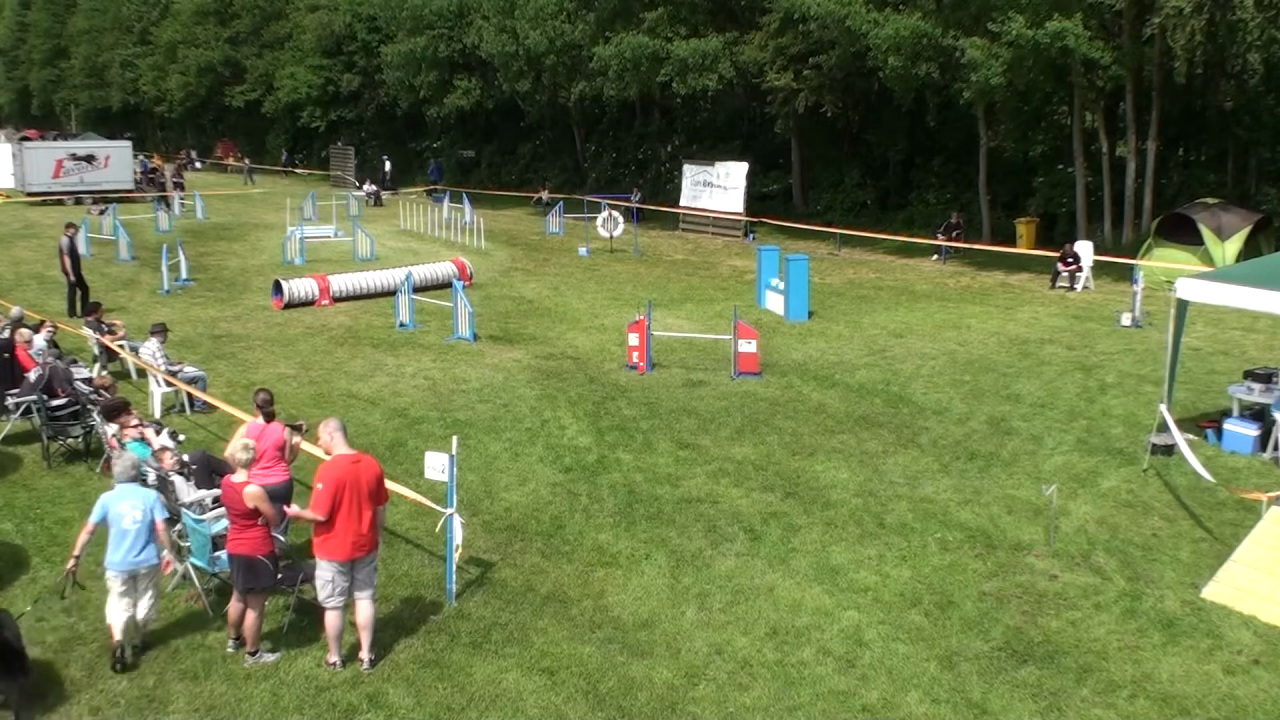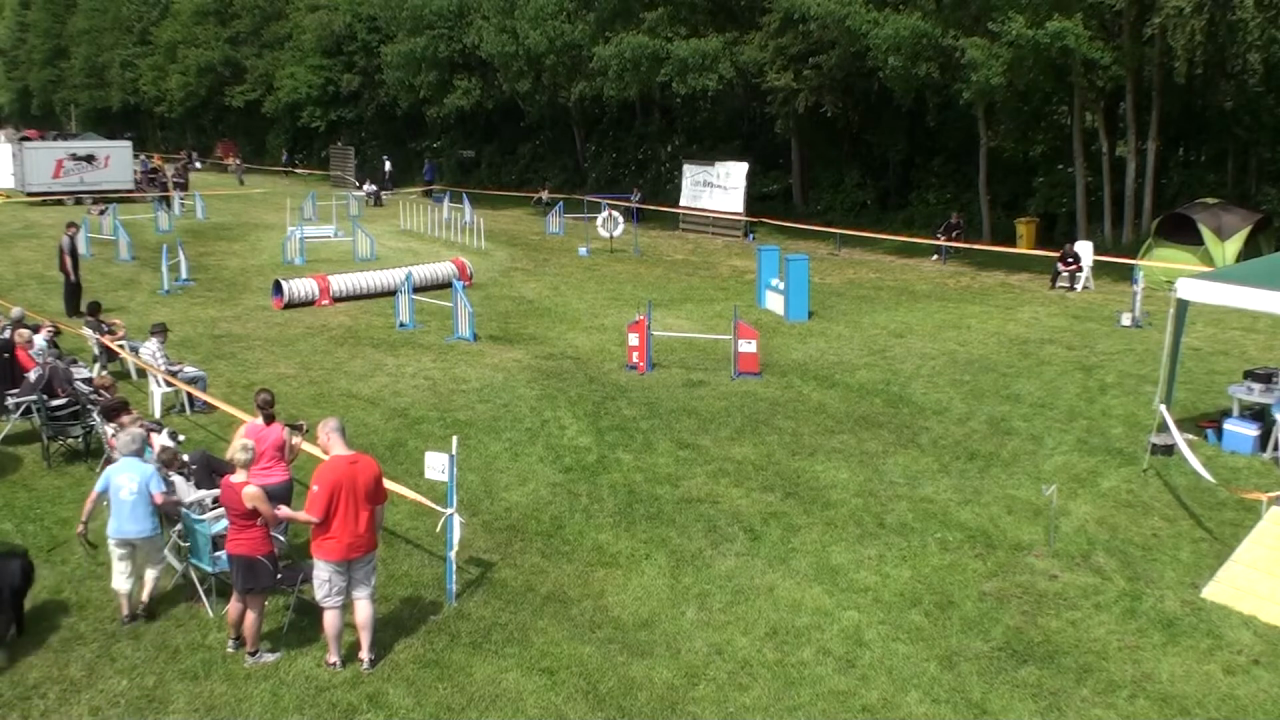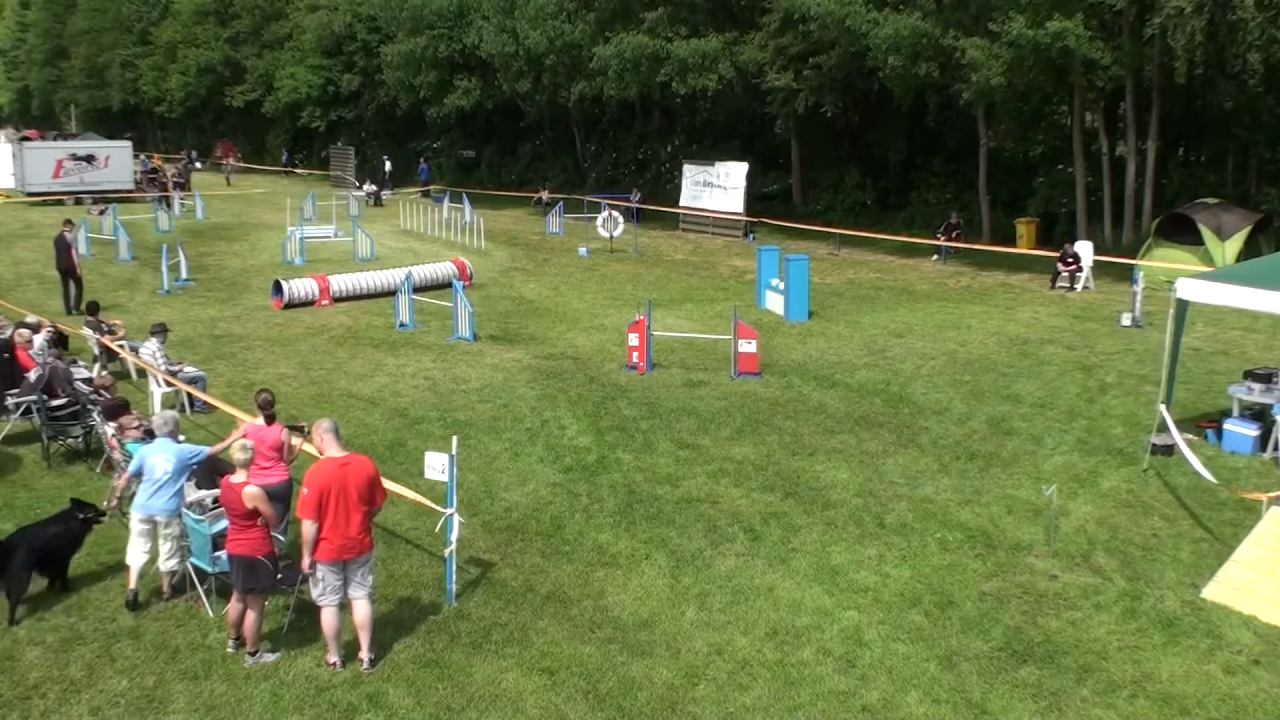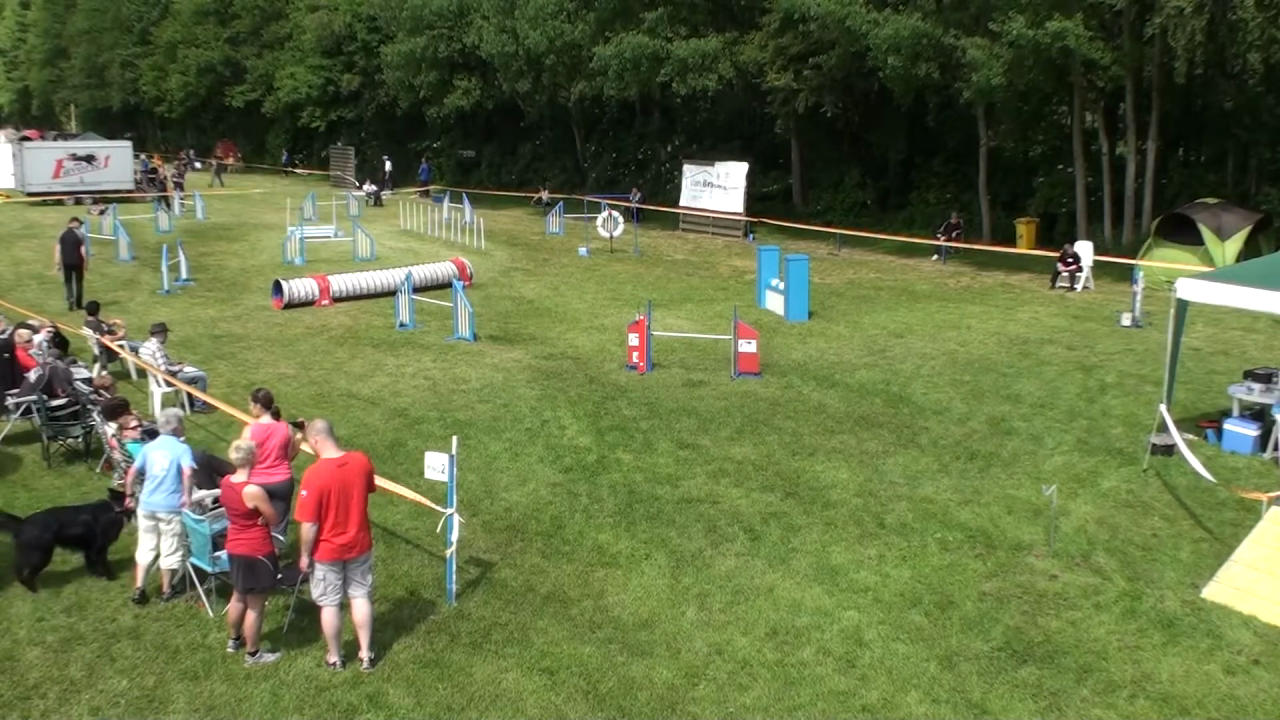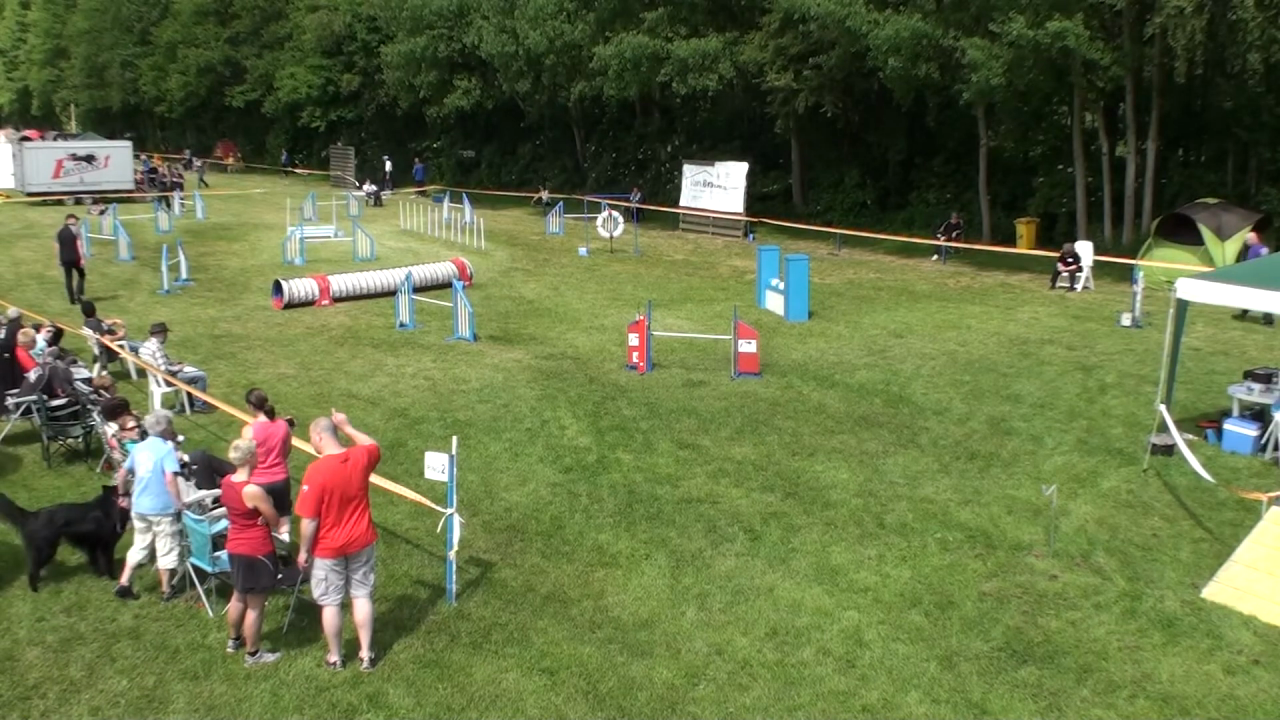
dt=0.7s
person 1, frame 1
left shoulder: (329, 469)
right shoulder: (372, 464)
left elbow: (320, 515)
right elbow: (380, 507)
left wrist: (298, 513)
right wrist: (376, 536)
left hip: (334, 548)
right hip: (365, 545)
left knee: (333, 604)
right knee: (365, 598)
left ankle: (335, 657)
right ankle: (366, 655)
person 1, frame 2
left shoulder: (326, 471)
right shoulder: (370, 464)
left elbow: (315, 517)
right elbow: (379, 507)
left wrist: (290, 515)
right wrist: (374, 535)
left hip: (332, 549)
right hip: (363, 545)
left knee: (332, 604)
right knee: (363, 598)
left ankle: (334, 657)
right ankle: (366, 655)
person 1, frame 3
left shoulder: (316, 473)
right shoulder: (366, 465)
left elbow: (309, 521)
right elbow: (377, 506)
left wrist: (306, 555)
left hip: (327, 550)
right hip: (360, 546)
left knee: (329, 604)
right knee: (361, 598)
left ankle: (334, 657)
right ankle: (366, 655)
person 1, frame 4
left shoulder: (314, 474)
right shoulder: (362, 462)
left elbow: (309, 523)
left wrist: (305, 554)
left hip: (327, 551)
right hip: (359, 545)
left knee: (329, 604)
right knee: (361, 597)
left ankle: (335, 657)
right ankle: (366, 654)
person 1, frame 5
left shoulder: (317, 471)
right shoulder: (362, 457)
left elbow: (309, 519)
right elbow: (372, 447)
left wrist: (304, 550)
right wrist: (347, 427)
left hip: (328, 548)
right hip: (361, 543)
left knee: (330, 603)
right knee: (362, 596)
left ankle: (335, 657)
right ankle: (366, 654)
person 2, frame 1
left shoulder: (226, 482)
right shoulder: (253, 490)
right elbow: (275, 519)
left hip: (235, 547)
right hip: (256, 552)
left knee: (239, 596)
right knee: (255, 605)
left ankle: (233, 640)
right ankle: (252, 654)
person 2, frame 2
left shoulder: (225, 482)
right shoulder: (252, 491)
right elbow: (273, 519)
left hip: (234, 547)
right hip: (255, 552)
left knee: (238, 596)
right knee: (255, 606)
left ankle: (233, 640)
right ankle: (253, 654)
person 2, frame 3
left shoulder: (225, 483)
right shoulder: (253, 491)
right elbow: (274, 520)
left hip: (234, 547)
right hip: (256, 552)
left knee: (239, 596)
right knee: (255, 606)
left ankle: (233, 640)
right ankle: (253, 654)
person 2, frame 4
left shoulder: (226, 482)
right shoulder: (254, 490)
right elbow: (274, 519)
left hip: (234, 547)
right hip: (256, 552)
left knee: (239, 596)
right knee: (255, 605)
left ankle: (234, 639)
right ankle: (253, 654)
person 2, frame 5
left shoulder: (226, 482)
right shoulder: (253, 491)
right elbow: (275, 521)
left hip: (235, 547)
right hip: (256, 552)
left knee: (239, 596)
right knee: (255, 605)
left ankle: (233, 640)
right ankle: (252, 654)
person 3, frame 1
left shoulder: (107, 499)
right shoulder: (150, 496)
left elbow: (88, 530)
right elbow: (161, 528)
left wrist: (75, 557)
right wrist: (167, 552)
left hip: (117, 563)
right hip: (147, 561)
left knee: (118, 605)
right knee: (144, 603)
left ankle: (118, 643)
right ankle: (139, 643)
person 3, frame 2
left shoulder: (111, 470)
right shoulder: (149, 470)
left elbow: (93, 498)
right elbow: (159, 500)
left wrist: (83, 522)
left hip: (117, 532)
right hip: (145, 530)
left knee: (122, 572)
right knee: (153, 564)
left ankle: (126, 612)
right ankle: (144, 601)
person 3, frame 3
left shoulder: (145, 451)
right shoulder: (183, 451)
left elbow: (126, 477)
right elbow: (213, 451)
left wrist: (116, 497)
right wrist: (233, 438)
left hip: (142, 508)
right hip: (168, 511)
left knee: (137, 549)
right knee: (168, 551)
left ankle: (132, 588)
right ankle: (167, 590)
person 3, frame 4
left shoulder: (149, 447)
right shoulder: (182, 448)
left elbow: (132, 473)
right elbow: (187, 473)
left wrist: (130, 495)
right wrist: (186, 496)
left hip: (146, 505)
right hip: (170, 507)
left knee: (145, 548)
right knee: (170, 550)
left ankle: (139, 589)
right ankle: (167, 590)
person 3, frame 5
left shoulder: (138, 448)
right shoulder: (166, 450)
left elbow: (122, 474)
right elbow: (170, 478)
right wrist: (178, 502)
left hip: (139, 508)
right hip: (161, 509)
left knee: (140, 546)
right knee: (167, 549)
left ankle: (123, 583)
right ankle: (167, 590)
